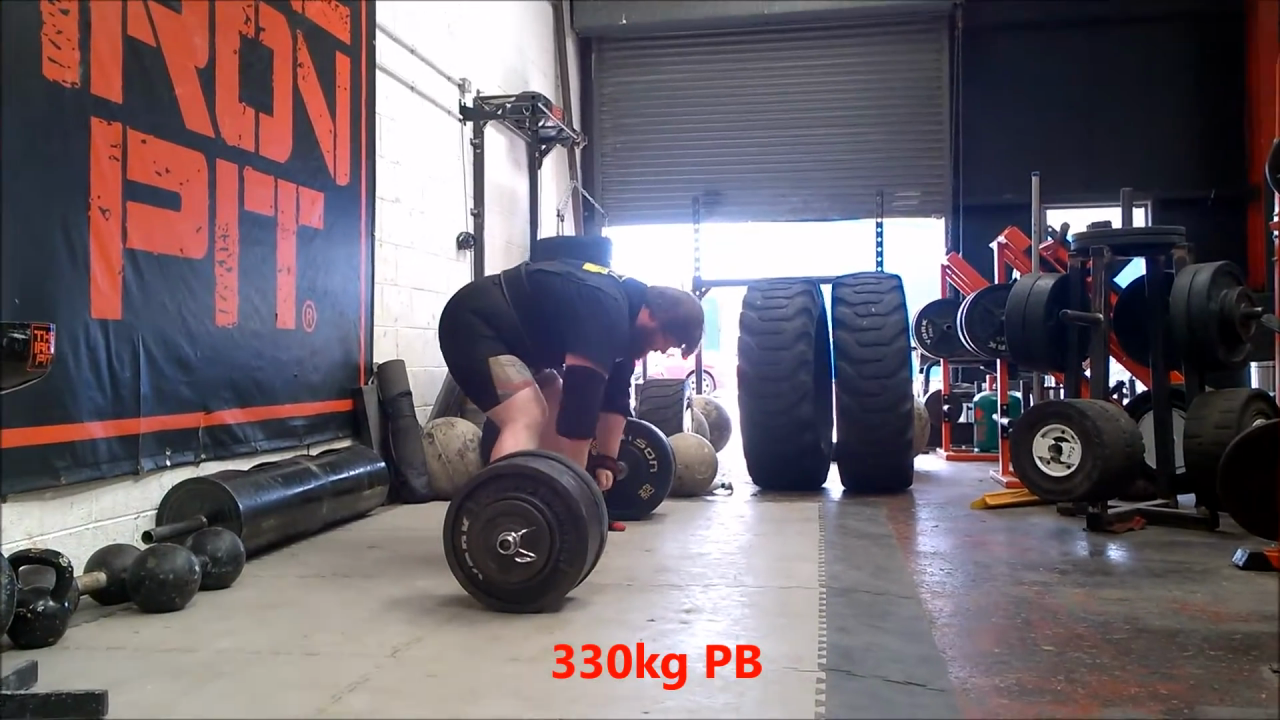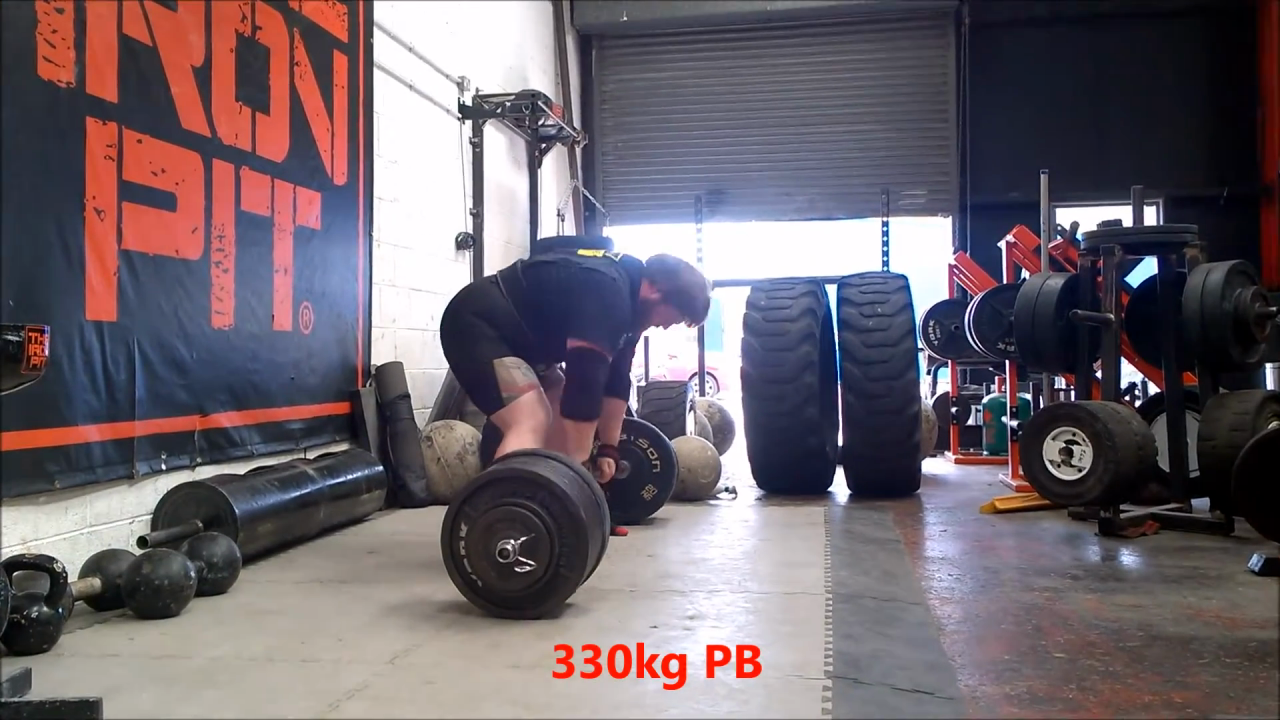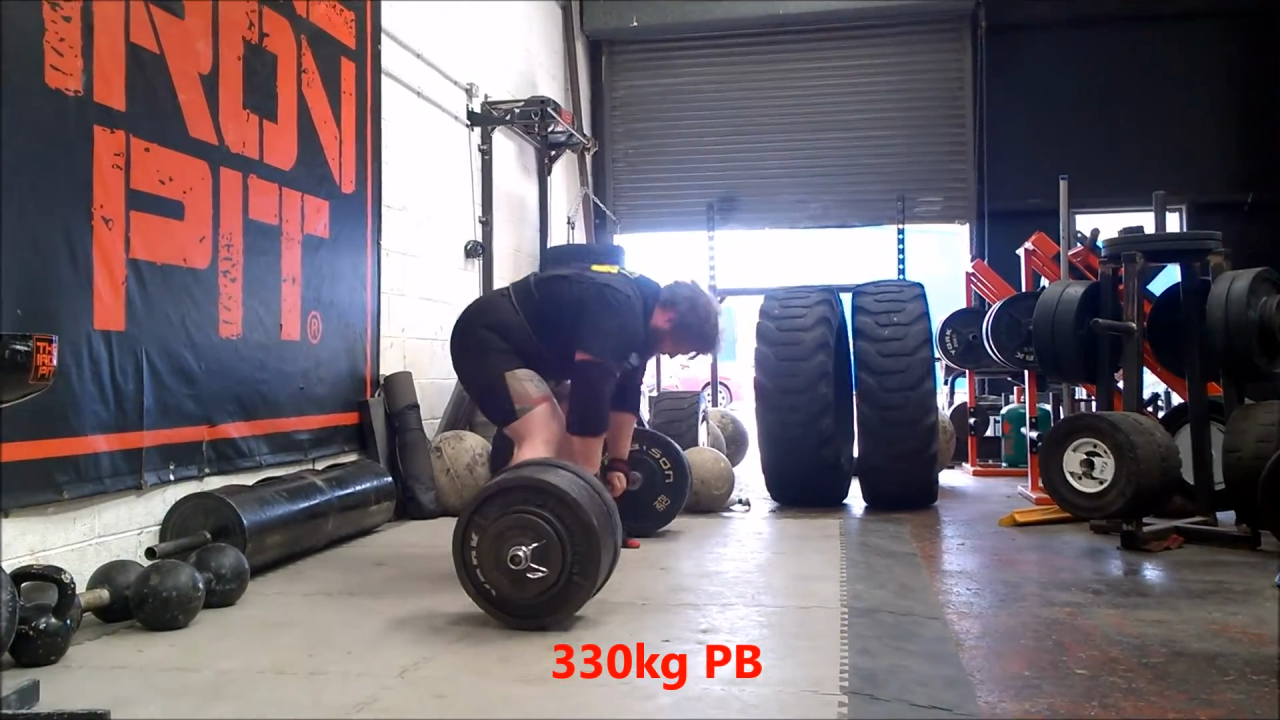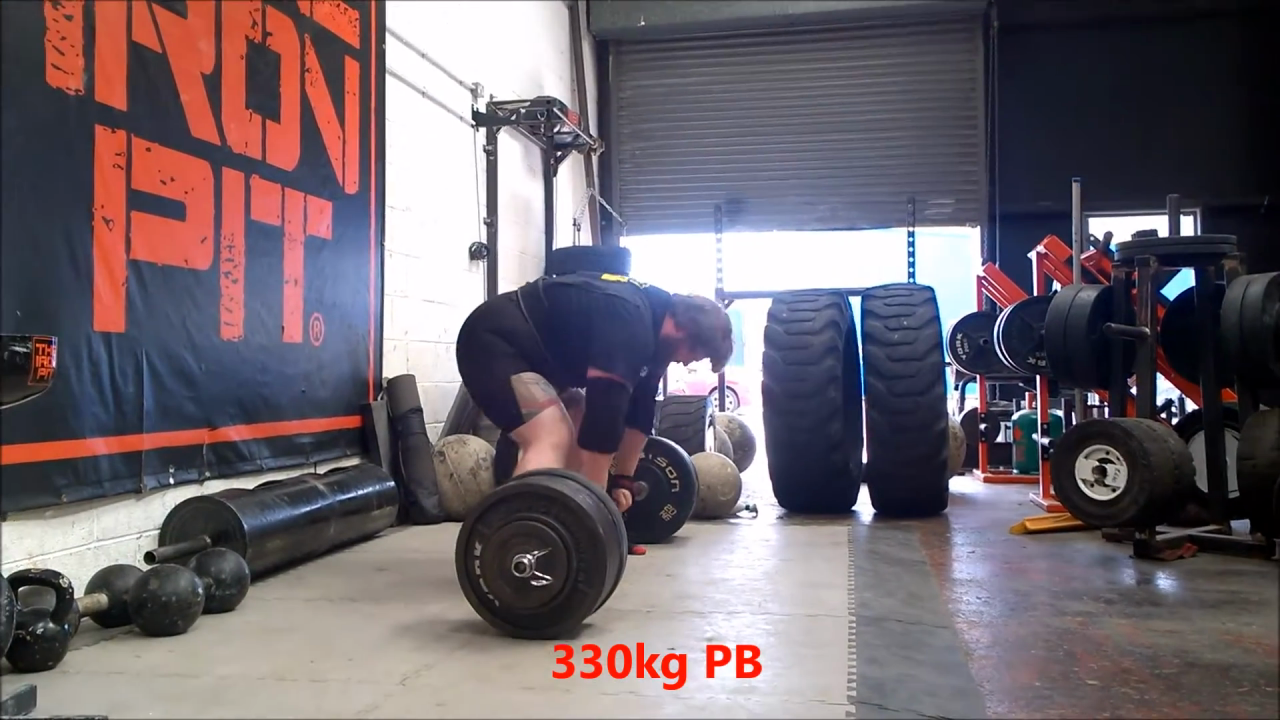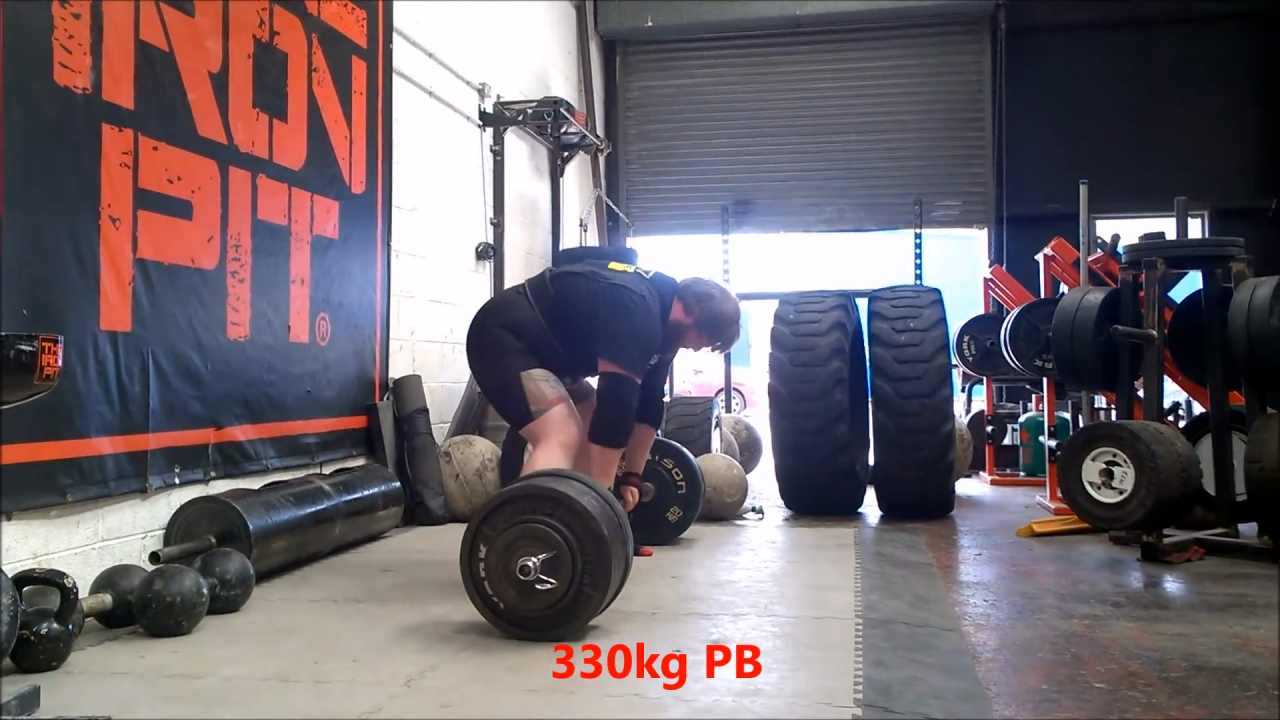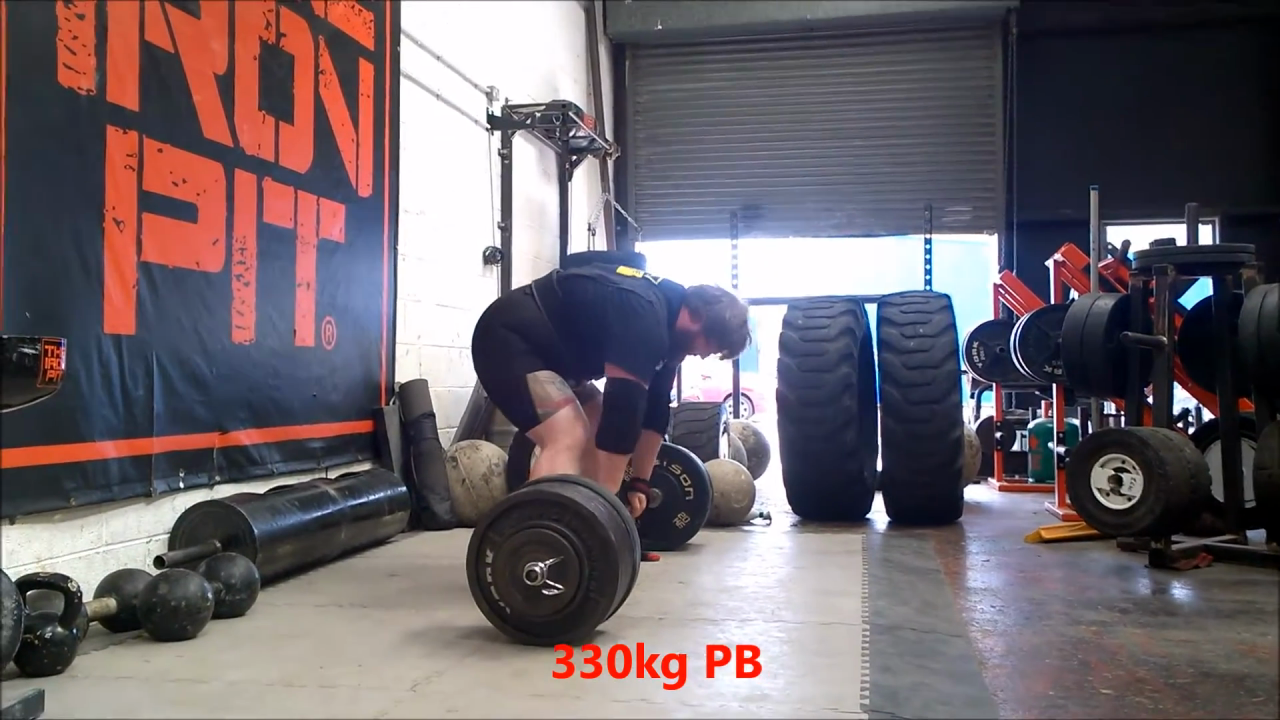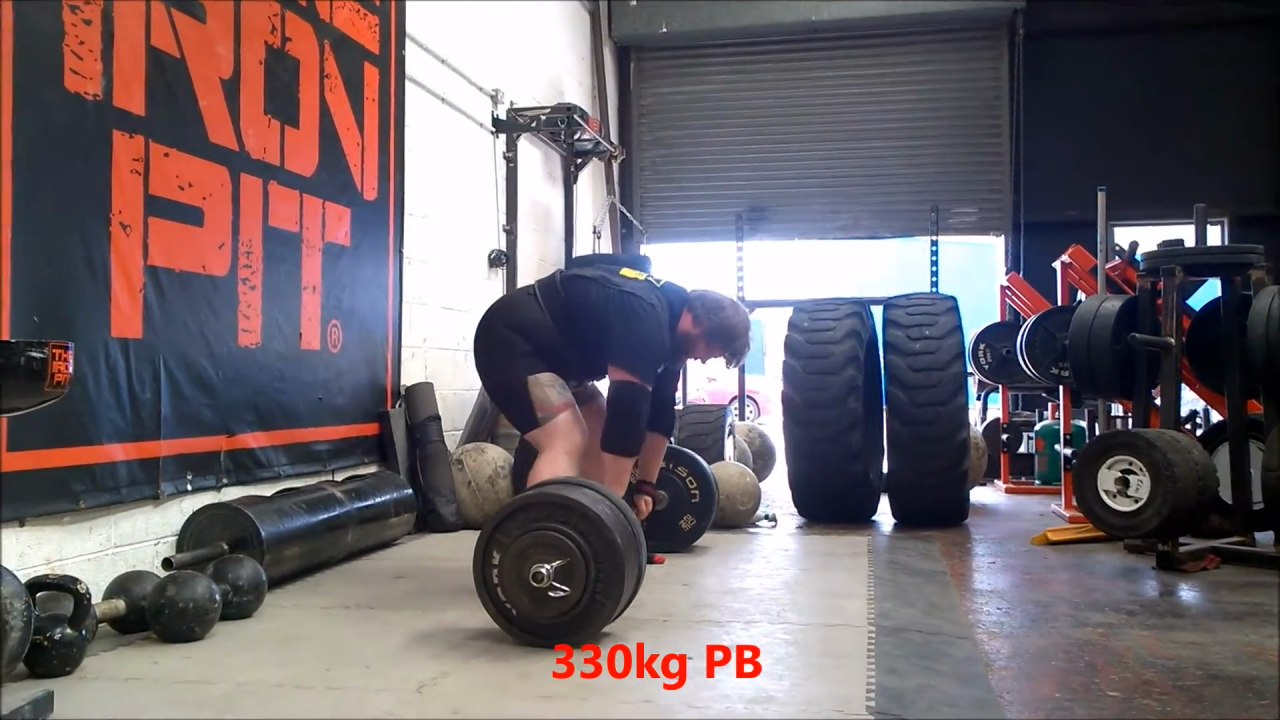
dt=0.1s
person 1, frame 1
left shoulder: (626, 314)
right shoulder: (606, 312)
left elbow: (615, 394)
right elbow: (581, 395)
left wrist: (607, 461)
right hip: (475, 324)
left knee: (555, 418)
right knee: (526, 421)
person 1, frame 2
left shoulder: (628, 294)
right shoulder: (607, 291)
left elbow: (615, 378)
right elbow: (584, 378)
left wrist: (608, 449)
right wrist: (579, 466)
right hip: (477, 325)
left knee: (565, 424)
right knee: (529, 424)
person 1, frame 3
left shoulder: (639, 316)
right shoulder: (620, 309)
left elbow: (626, 392)
right elbow: (591, 392)
left wrist: (618, 463)
left hip: (525, 348)
right hip: (488, 339)
left knee: (576, 439)
right knee: (543, 437)
person 1, frame 4
left shoulder: (652, 329)
right shoulder: (629, 323)
left elbow: (639, 407)
right elbow: (605, 408)
left wrist: (623, 480)
right hip: (493, 343)
left knee: (586, 440)
right knee: (551, 440)
person 1, frame 5
left shoulder: (660, 315)
right shoulder: (636, 312)
left elbow: (648, 400)
right elbow: (616, 402)
left wrist: (632, 477)
left hip: (542, 347)
right hip: (503, 337)
left knee: (596, 435)
right knee: (561, 438)
person 1, frame 6
left shoulder: (670, 324)
right shoulder: (645, 323)
left elbow: (656, 408)
right elbow: (623, 411)
left wrist: (639, 485)
right hip: (509, 340)
left knee: (600, 440)
right knee: (567, 441)
person 1, frame 7
left shoulder: (669, 326)
right shoulder: (645, 319)
left elbow: (660, 407)
right elbow: (627, 410)
left wrist: (646, 483)
right hip: (512, 339)
left knee: (601, 435)
right knee: (566, 443)
